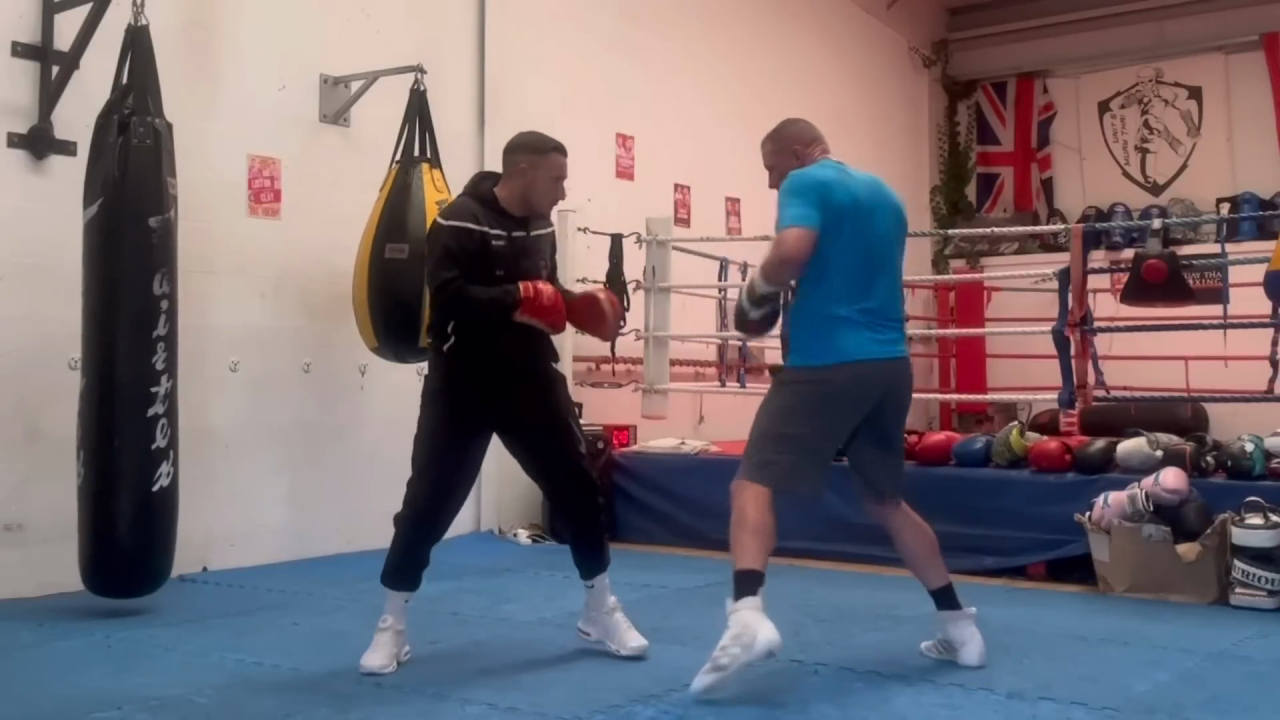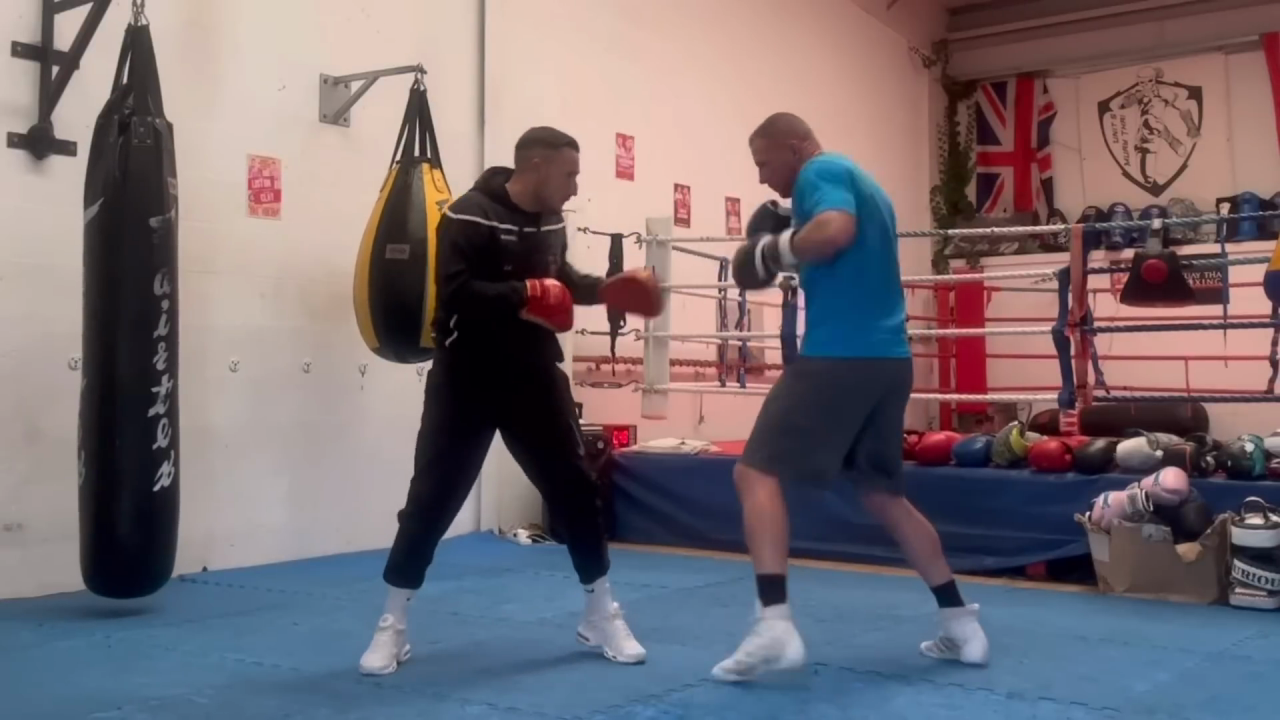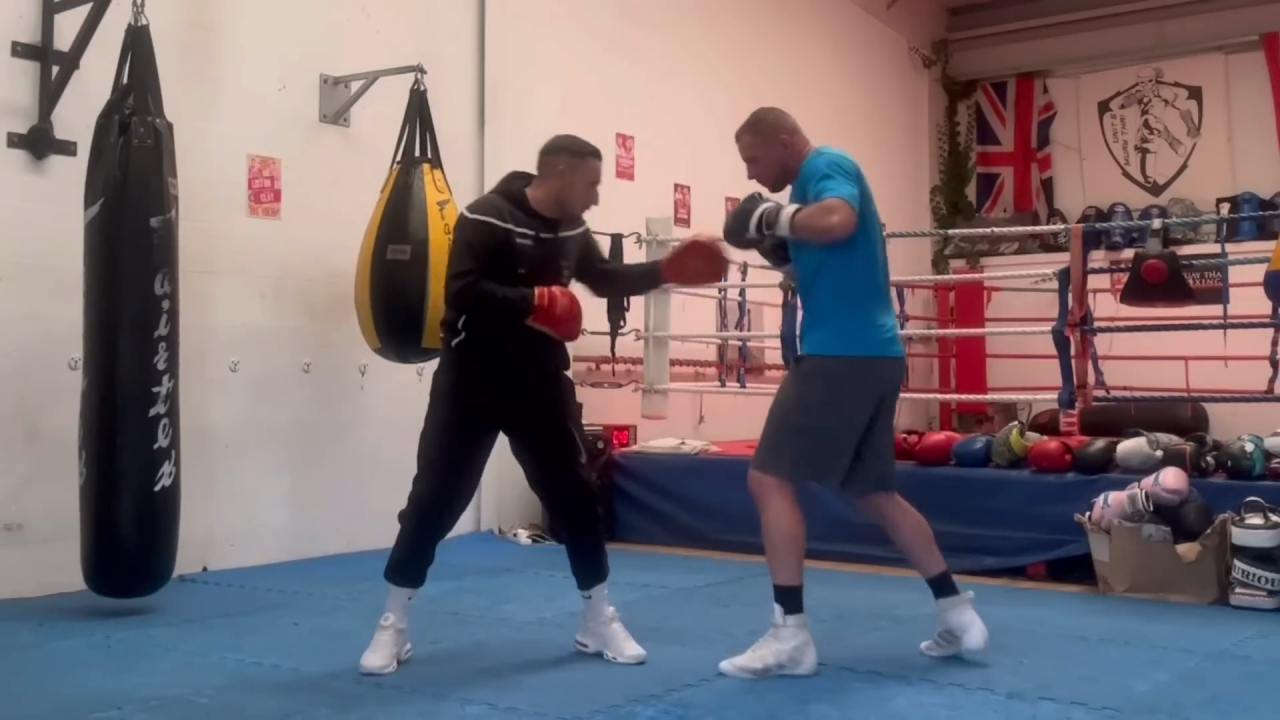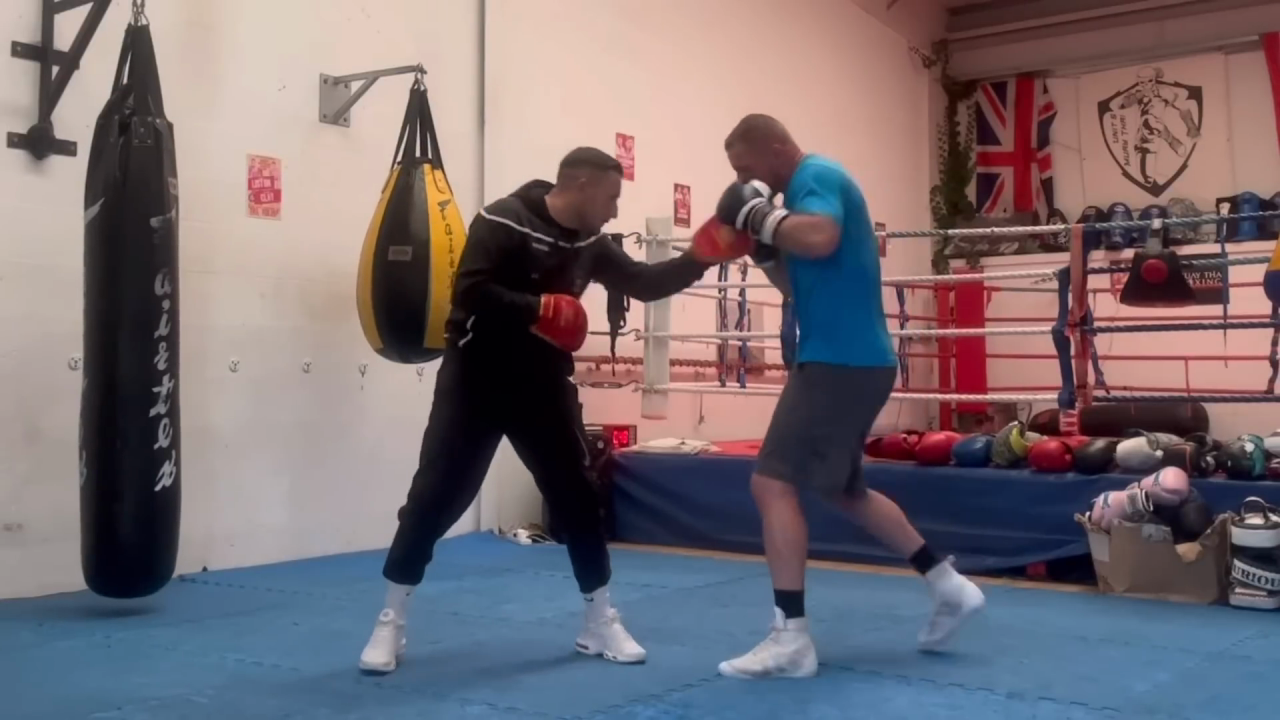
dt=0.1s
person 1, frame 1
left shoulder: (805, 185)
right shoulder: (886, 197)
left elbow: (793, 251)
left wrist: (758, 296)
left hip: (823, 365)
right hip: (889, 365)
left knee: (752, 484)
right knee: (886, 500)
left ankle: (748, 618)
right ankle: (958, 626)
person 1, frame 2
left shoulder: (822, 175)
right shoulder: (863, 186)
left elbow: (835, 231)
left wrist: (776, 248)
right wrist: (782, 256)
left hip: (838, 358)
right hip: (887, 357)
left knee: (756, 473)
right knee: (884, 494)
left ankle: (773, 624)
right ankle: (960, 623)
person 1, frame 3
left shoulder: (824, 165)
right shoulder: (831, 175)
left elbow: (839, 220)
left wrist: (770, 218)
right wrist: (776, 241)
left hip: (838, 355)
right hip: (880, 356)
left knee: (769, 479)
right knee: (874, 492)
left ankle: (792, 635)
right ankle: (957, 612)
person 1, frame 4
left shoulder: (815, 178)
right shoulder: (811, 186)
left elbow: (822, 241)
right elbow: (795, 281)
left wrist: (761, 213)
right wrist: (761, 242)
left hip: (838, 361)
right hip: (861, 359)
left knee: (773, 484)
right knee: (845, 490)
left ankle: (792, 637)
right ankle: (945, 582)
person 2, frame 1
left shoulder: (541, 226)
right shoulder: (458, 222)
right elbow: (448, 298)
left wrist: (577, 305)
right wrist: (515, 299)
left hip: (531, 377)
right hip: (462, 382)
left knee: (577, 487)
right knee: (428, 502)
left ankle: (600, 610)
right ankle: (391, 628)
person 2, frame 2
left shoulder: (548, 221)
right shoulder: (470, 216)
right elbow: (453, 293)
left wrist: (611, 289)
right wrist: (524, 295)
left hip: (535, 373)
right hip: (466, 376)
left knee: (575, 489)
right knee: (432, 501)
left ankle: (602, 616)
right ankle: (391, 628)
person 2, frame 3
left shoulder: (569, 229)
right shoulder: (486, 218)
left elbow: (608, 279)
right elbow: (464, 293)
left wrist: (670, 267)
right wrist: (532, 302)
left hip: (539, 380)
right hip: (473, 378)
left knee: (574, 496)
right knee: (434, 498)
left ankle: (599, 621)
right ankle: (392, 626)
person 2, frame 4
left shoulder: (587, 239)
right shoulder: (503, 222)
left elbow: (640, 282)
right elbow: (470, 293)
left wrist: (701, 257)
right wrist: (538, 311)
left hip: (542, 384)
right hip: (476, 377)
left knee: (576, 497)
right knee: (434, 497)
left ankle: (601, 623)
right ankle: (390, 623)
